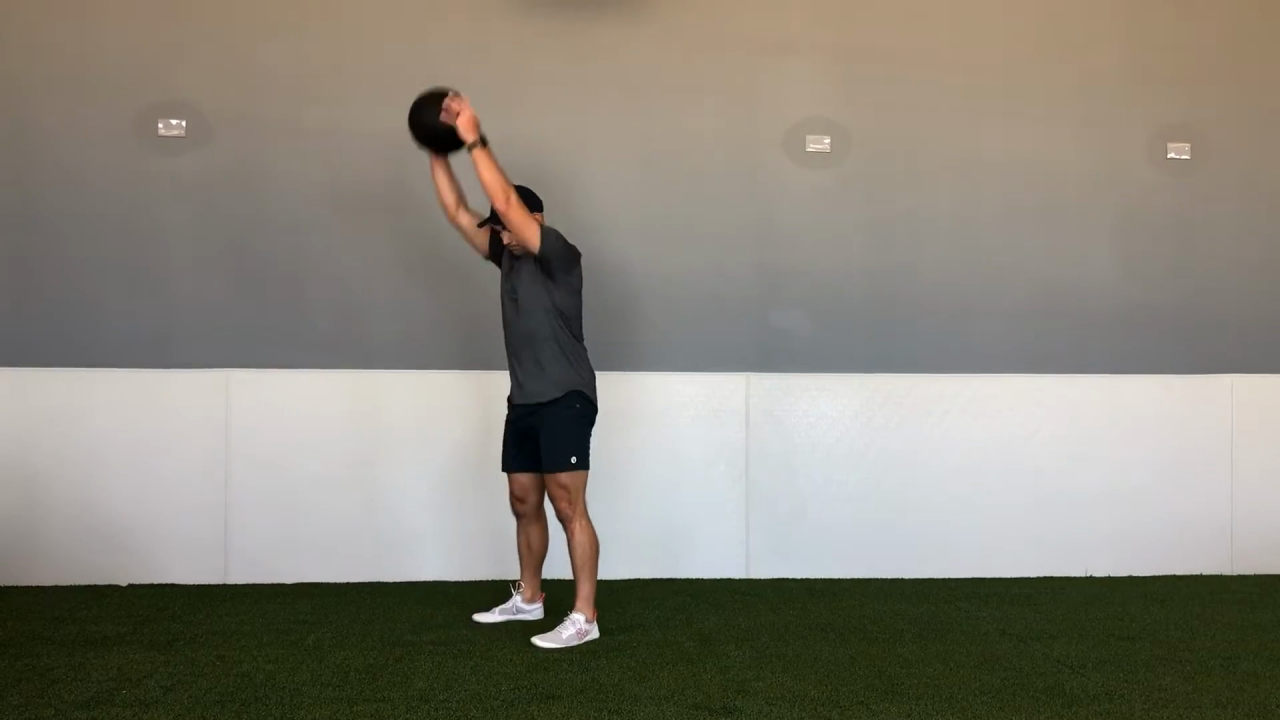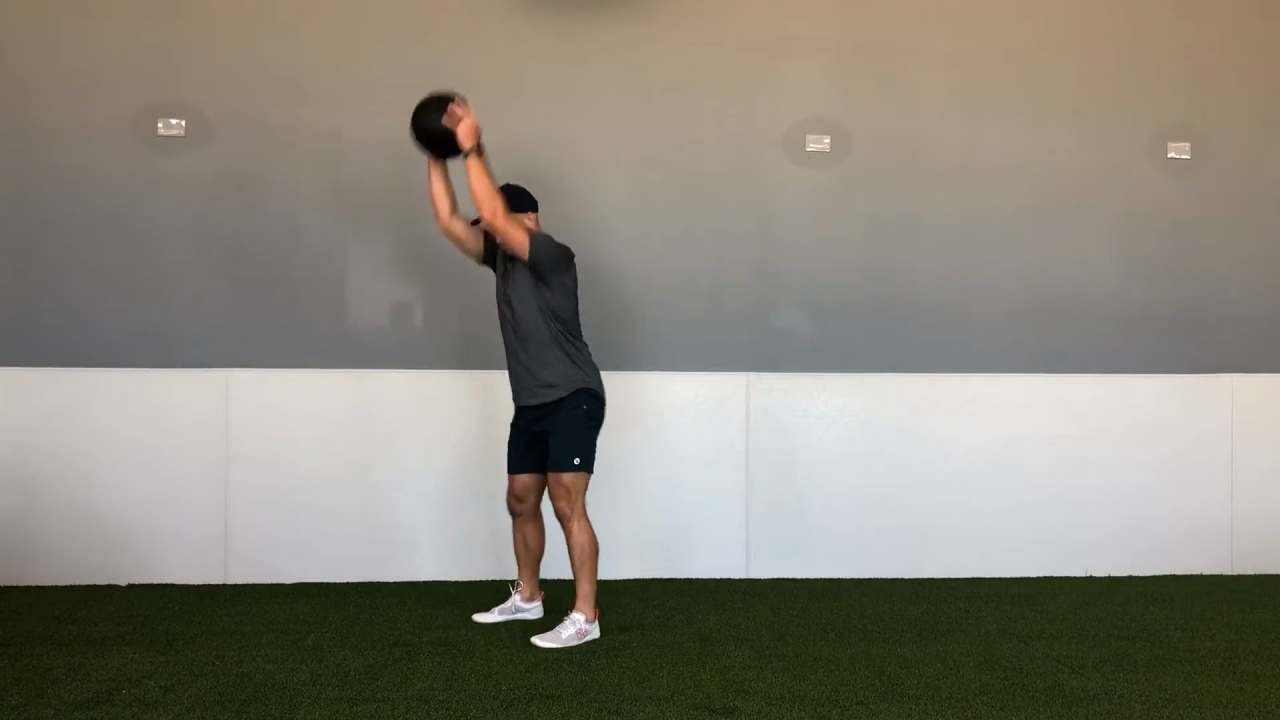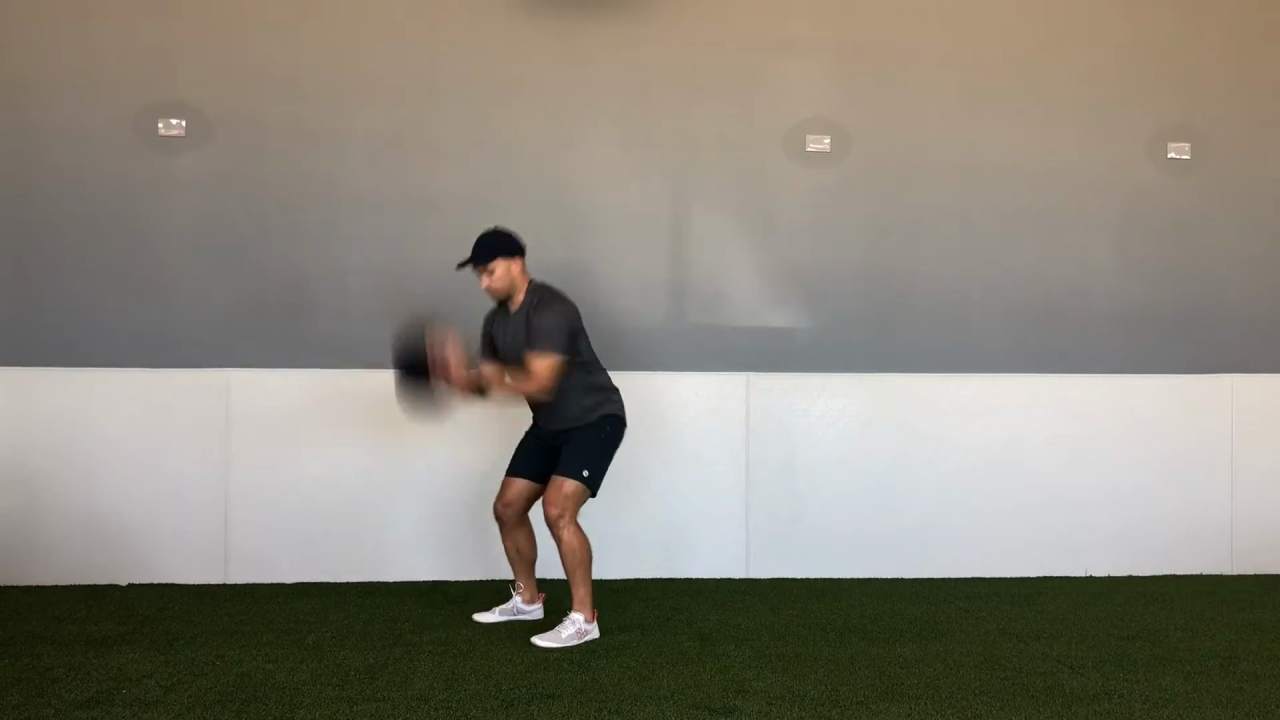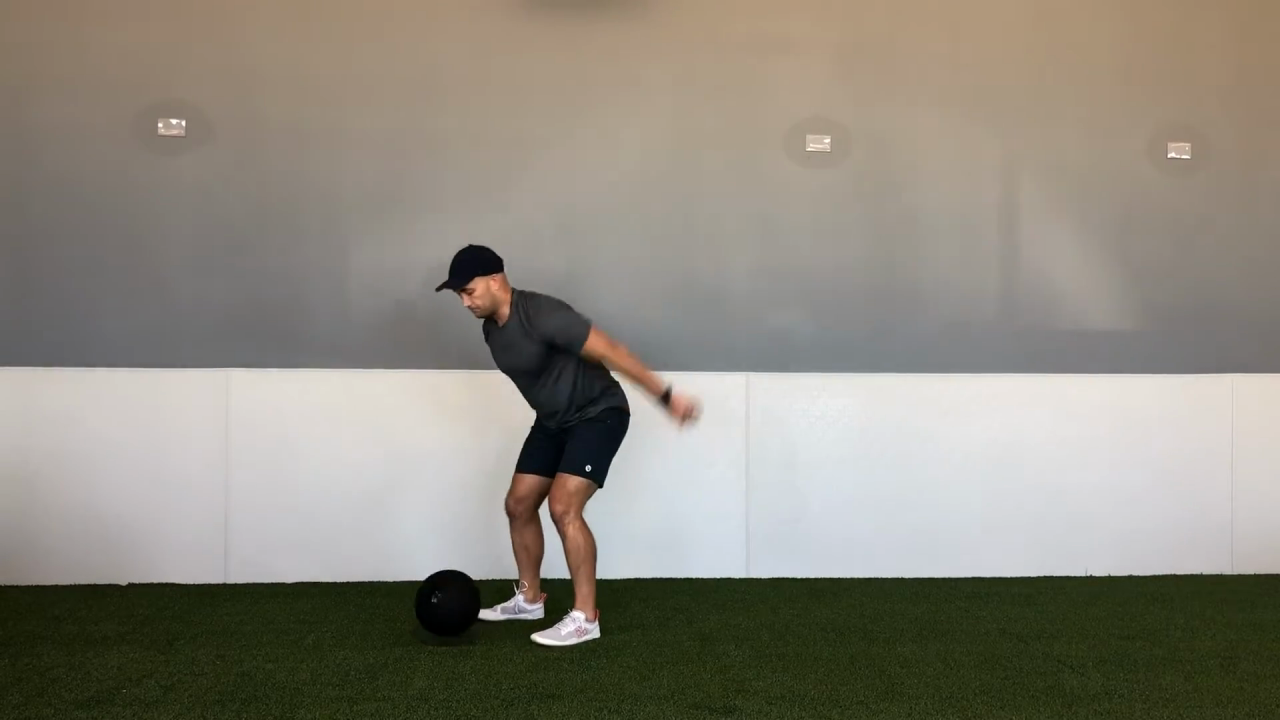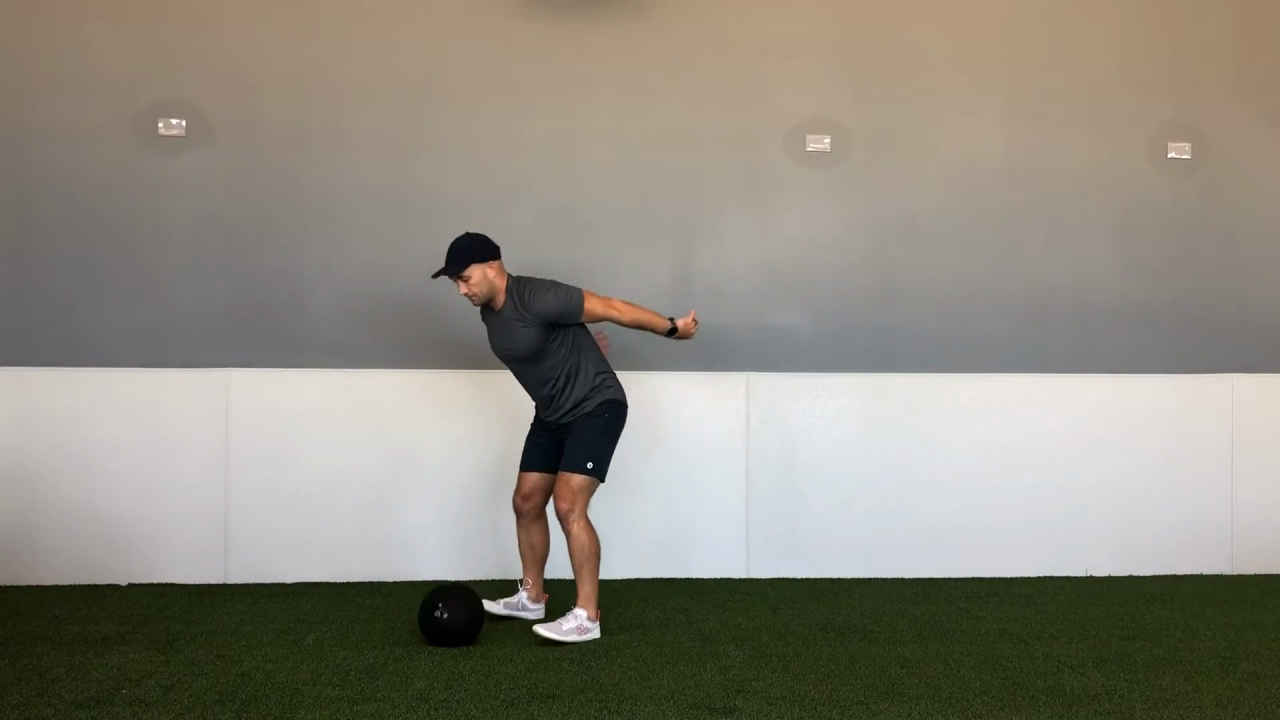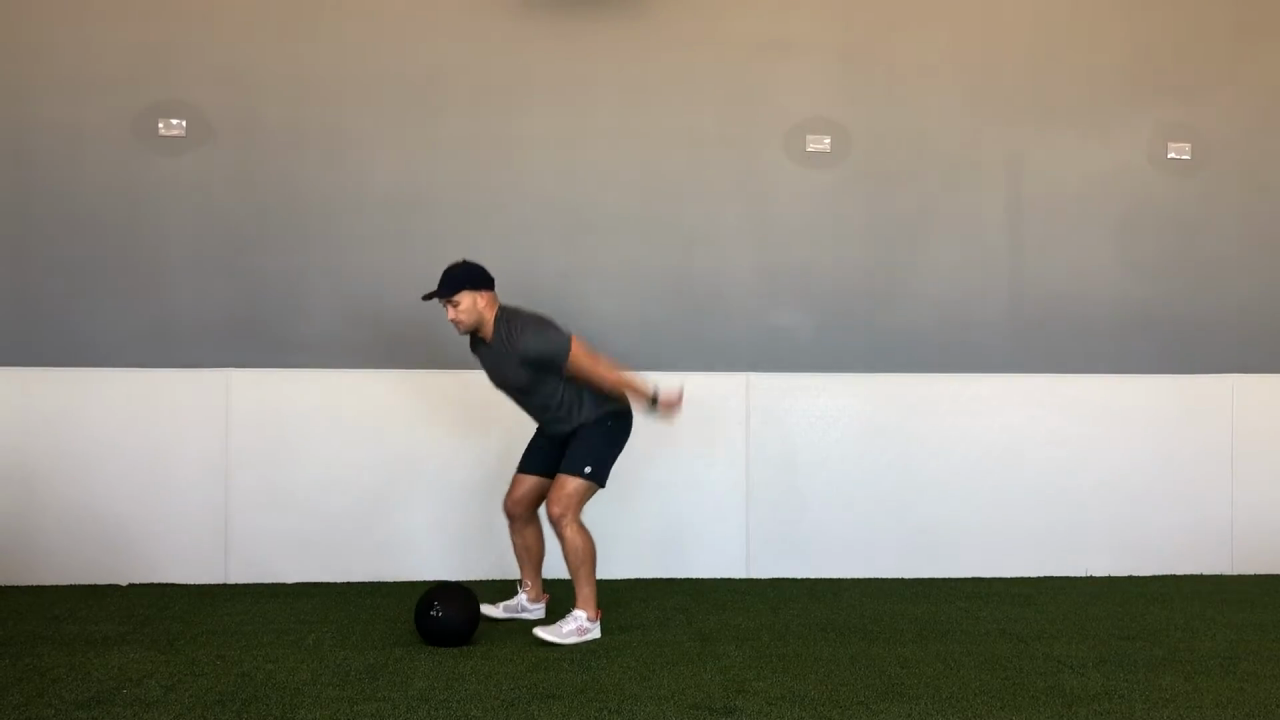
dt=0.2s
person 1, frame 1
left shoulder: (560, 256)
right shoulder: (510, 259)
left elbow: (506, 204)
right elbow: (459, 213)
left wrist: (475, 142)
right wrist: (438, 153)
left hip: (564, 401)
right hip: (524, 404)
left knee: (568, 508)
right knee: (524, 504)
left ankle: (584, 618)
right ankle: (529, 598)
person 1, frame 2
left shoulder: (552, 257)
right shoulder: (504, 261)
left elbow: (494, 215)
right elbow: (449, 222)
left wrist: (472, 149)
right wrist: (437, 158)
left hip: (572, 399)
right hip: (531, 404)
left knee: (568, 507)
right knee: (521, 503)
left ankle: (585, 618)
right ankle: (527, 597)
person 1, frame 3
left shoulder: (552, 311)
right shoulder: (497, 320)
left elbow: (539, 385)
right elbow: (484, 378)
left wrist: (489, 378)
right wrist: (464, 375)
left hip: (594, 419)
right hip: (550, 426)
left knee: (558, 511)
right knee: (507, 507)
left ankle: (584, 618)
right ankle: (527, 598)
person 1, frame 4
left shoulder: (544, 314)
right shoulder: (491, 330)
left elbow: (611, 352)
left wrist: (665, 396)
left hip: (597, 416)
right hip: (553, 421)
left knee: (564, 509)
right knee: (518, 504)
left ankle: (585, 618)
right ankle: (529, 598)
person 1, frame 5
left shoulder: (536, 298)
right shoulder: (489, 311)
left elbow: (610, 307)
left wrist: (671, 328)
right wrist: (587, 342)
left hip: (595, 407)
right hip: (552, 413)
left knee: (568, 504)
right knee: (525, 502)
left ankle: (586, 615)
right ankle: (531, 596)
person 1, frame 6
left shoulder: (524, 334)
right shoulder: (480, 340)
left elbow: (593, 366)
left wrist: (649, 397)
left hip: (601, 419)
right hip: (557, 425)
left knee: (561, 510)
right knee: (517, 506)
left ankle: (586, 616)
right ankle: (532, 597)
